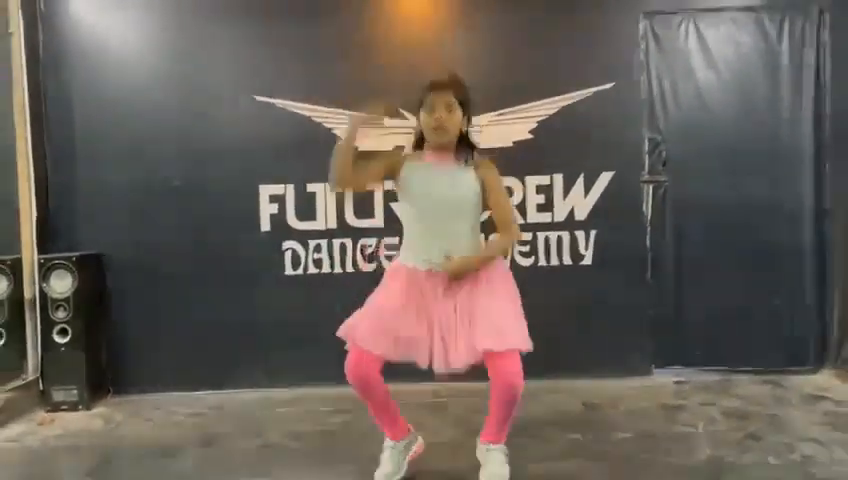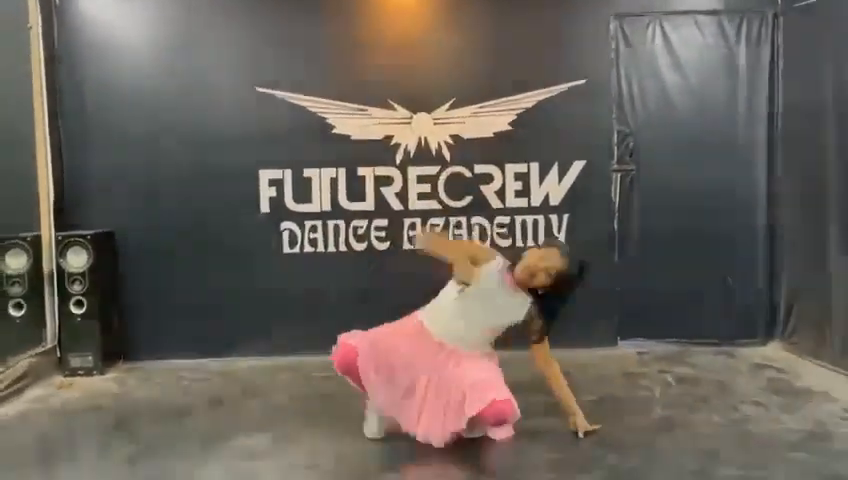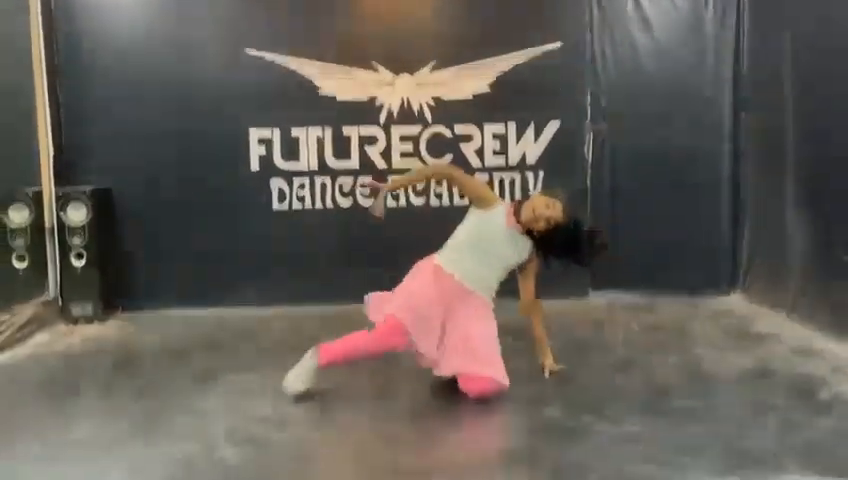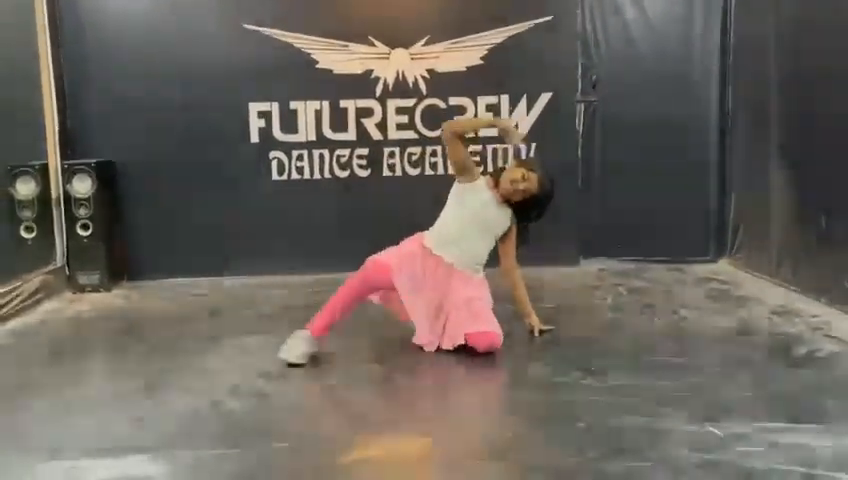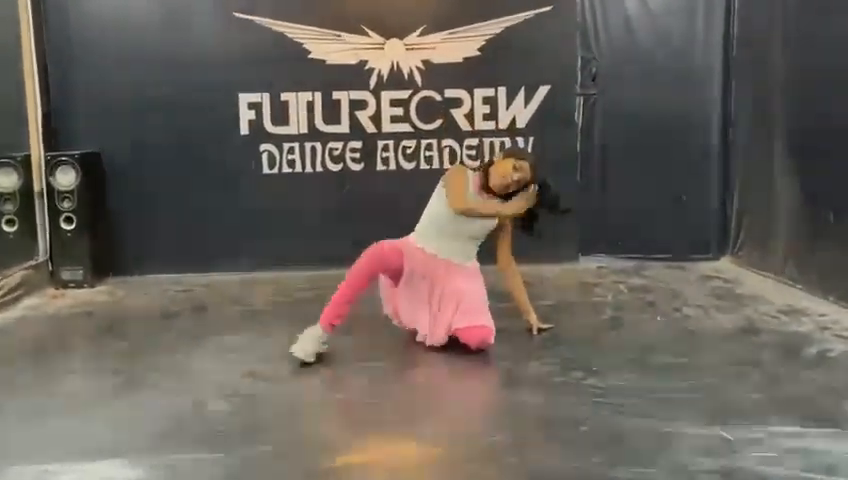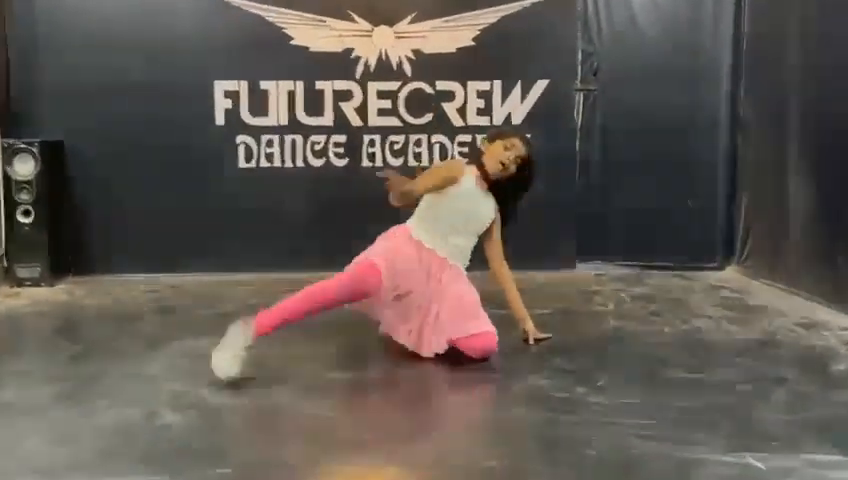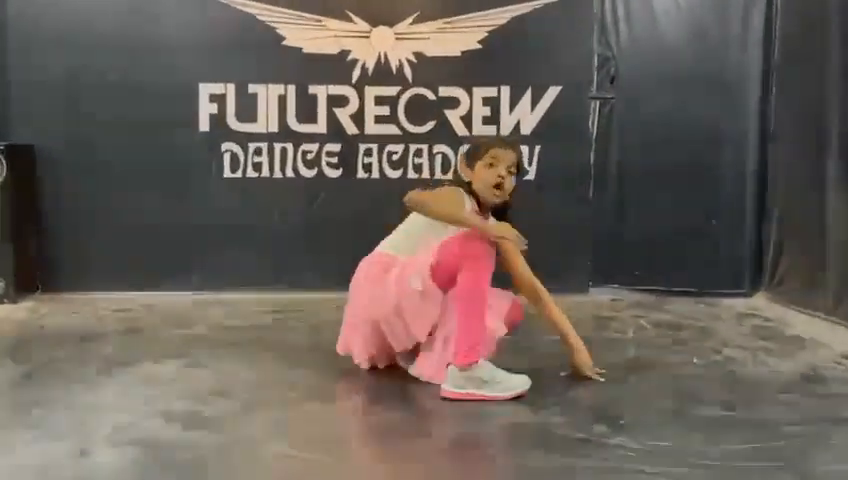
dt=0.4s
person 1, frame 1
left shoulder: (480, 170)
right shoulder: (404, 164)
left elbow: (510, 232)
right elbow: (344, 184)
left wrist: (473, 261)
right wrist: (349, 134)
left hip: (473, 283)
right hip: (413, 280)
left knee: (508, 377)
right knee: (360, 368)
left ankle: (491, 444)
right ankle: (399, 439)
person 1, frame 2
left shoulder: (532, 309)
right shoulder: (485, 259)
left elbow: (547, 364)
right elbow: (425, 240)
left wrist: (576, 415)
right wrist: (457, 261)
left hip: (466, 360)
right hip: (421, 337)
left knee: (503, 413)
right knee: (346, 355)
left ankle: (469, 418)
right ankle: (383, 407)
person 1, frame 3
left shoulder: (531, 252)
right shoulder: (489, 201)
left elbow: (530, 302)
right elbow: (446, 171)
left wrist: (545, 353)
right wrist: (396, 184)
left hip: (472, 306)
right hip: (436, 280)
left knee: (482, 387)
right knee: (390, 340)
left ankle: (449, 357)
right ankle: (319, 357)
person 1, frame 4
left shoulder: (511, 218)
right shoulder: (471, 179)
left elbow: (510, 267)
right elbow: (449, 130)
left wrist: (530, 315)
right wrist: (498, 124)
left hip: (465, 279)
right hip: (427, 256)
left knee: (488, 343)
right knee: (374, 271)
left ankle: (454, 321)
right ankle: (310, 335)
person 1, frame 5
left shoulder: (502, 214)
right shoulder: (460, 175)
left elbow: (507, 262)
right elbow: (460, 206)
left wrist: (530, 313)
right wrist: (507, 208)
left hip: (458, 273)
right hip: (417, 255)
left knee: (479, 339)
right knee: (378, 254)
left ankle: (441, 318)
right ankle: (321, 330)
person 1, frame 6
left shoulder: (494, 209)
right shoulder: (456, 171)
left elbow: (499, 265)
right elbow: (411, 190)
left wrist: (525, 320)
right wrist: (404, 193)
left hip: (446, 275)
right hip: (412, 250)
left knee: (483, 347)
right knee: (362, 282)
right ankle: (249, 330)
person 1, frame 7
left shoulder: (494, 222)
right shoulder: (454, 200)
left elbow: (532, 288)
right elbow: (414, 198)
right wrist: (481, 227)
left hip: (422, 292)
right hip: (385, 282)
left knee: (511, 311)
right knee: (477, 248)
left ankle: (422, 345)
right ankle: (467, 370)
